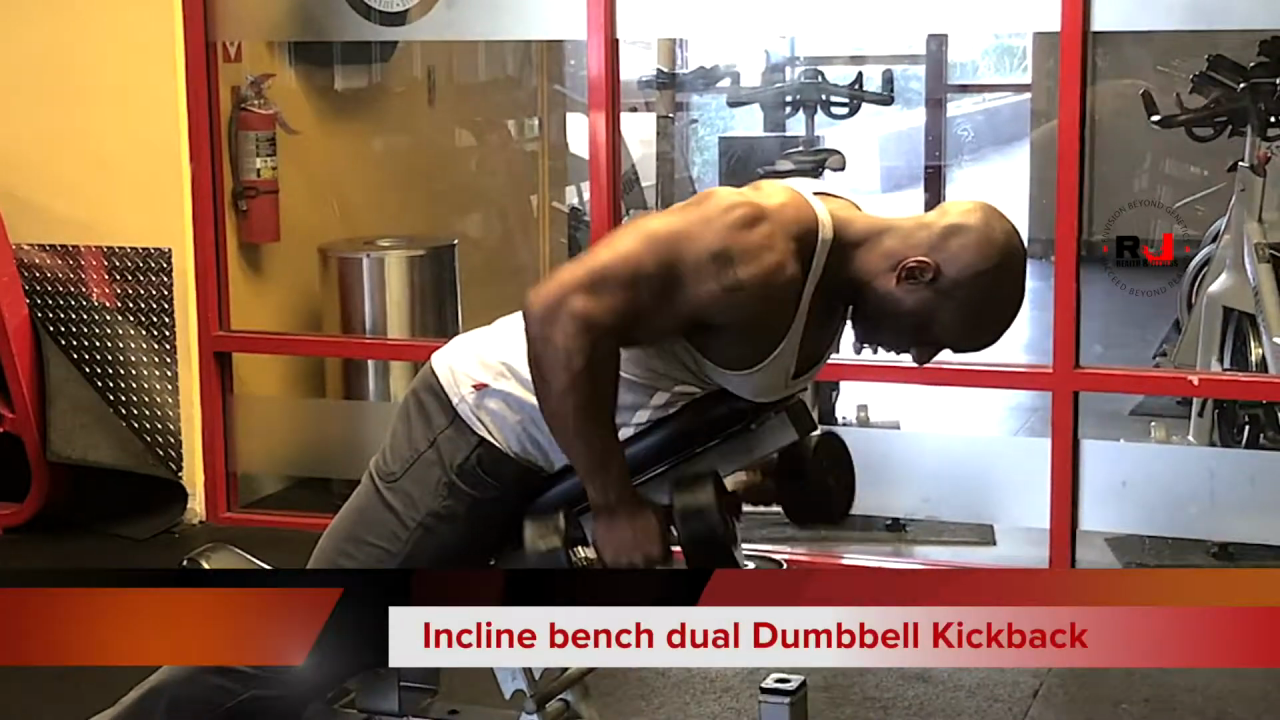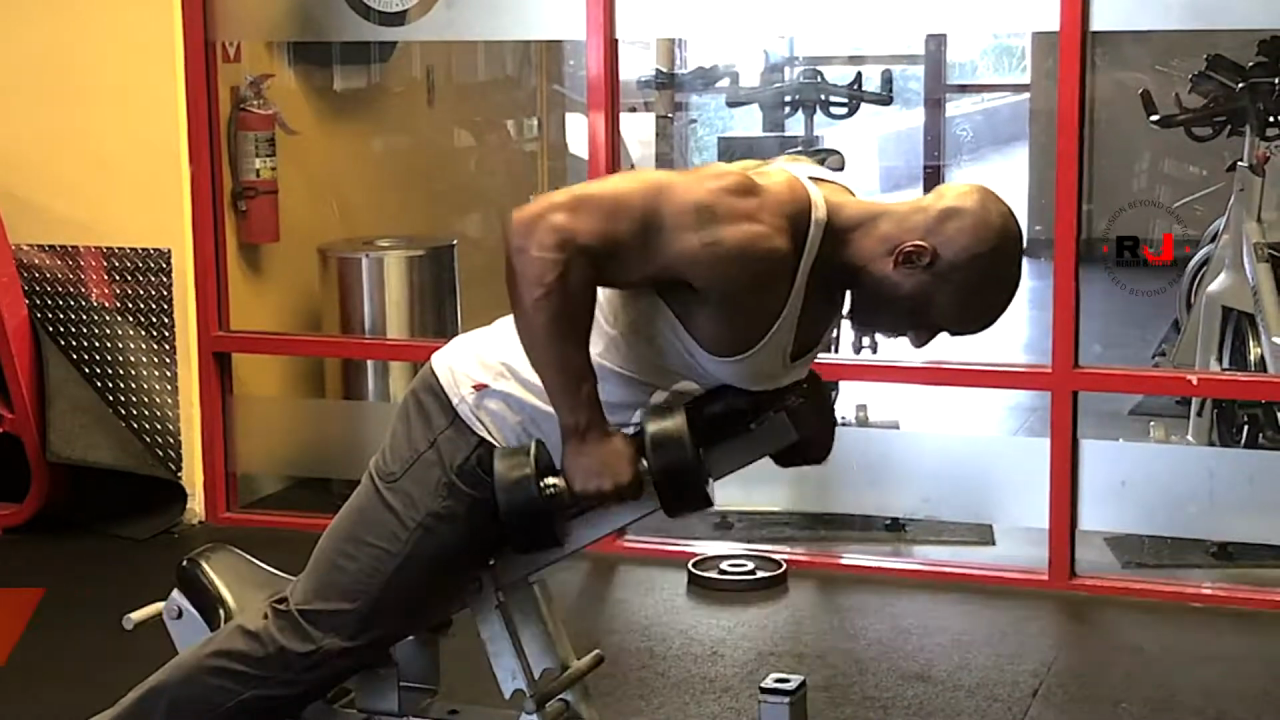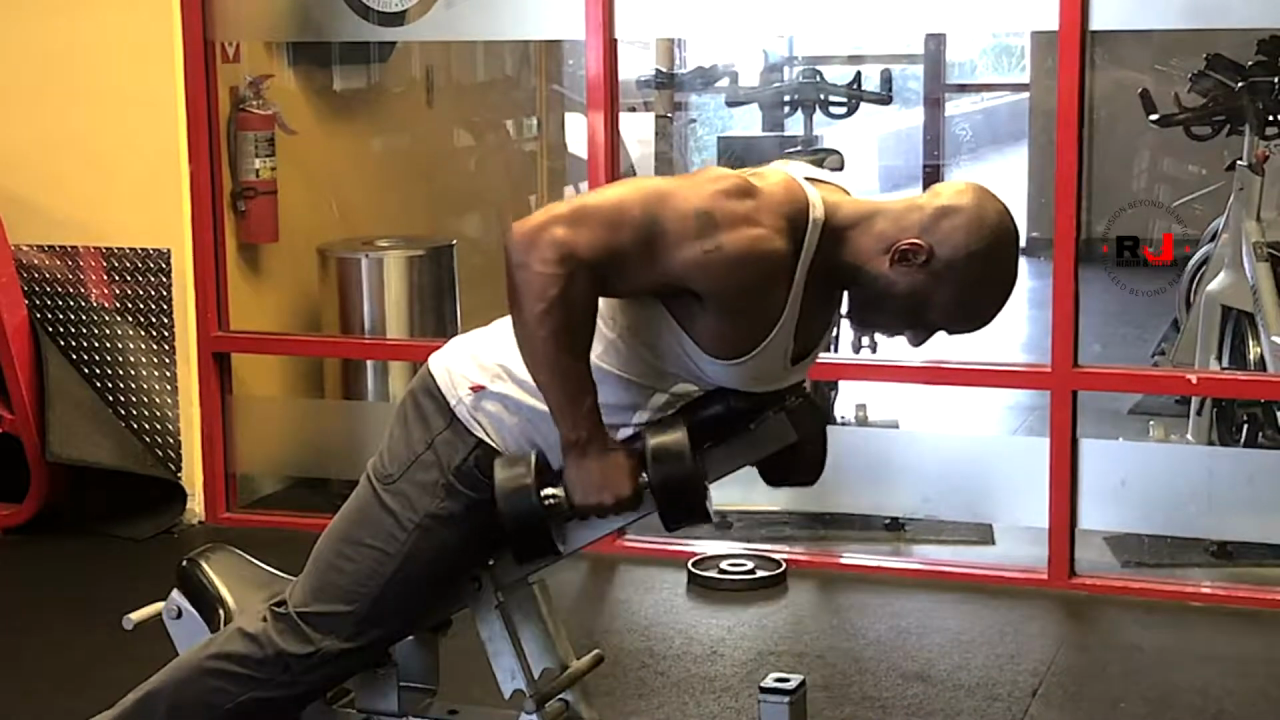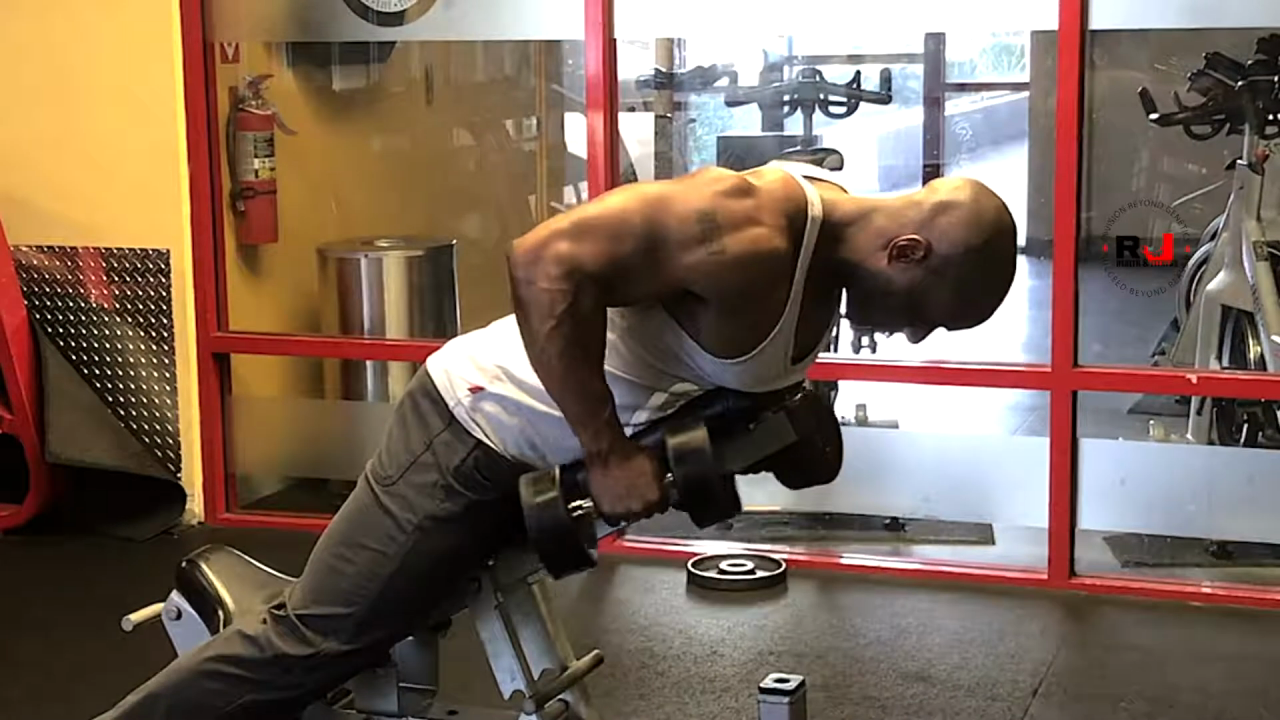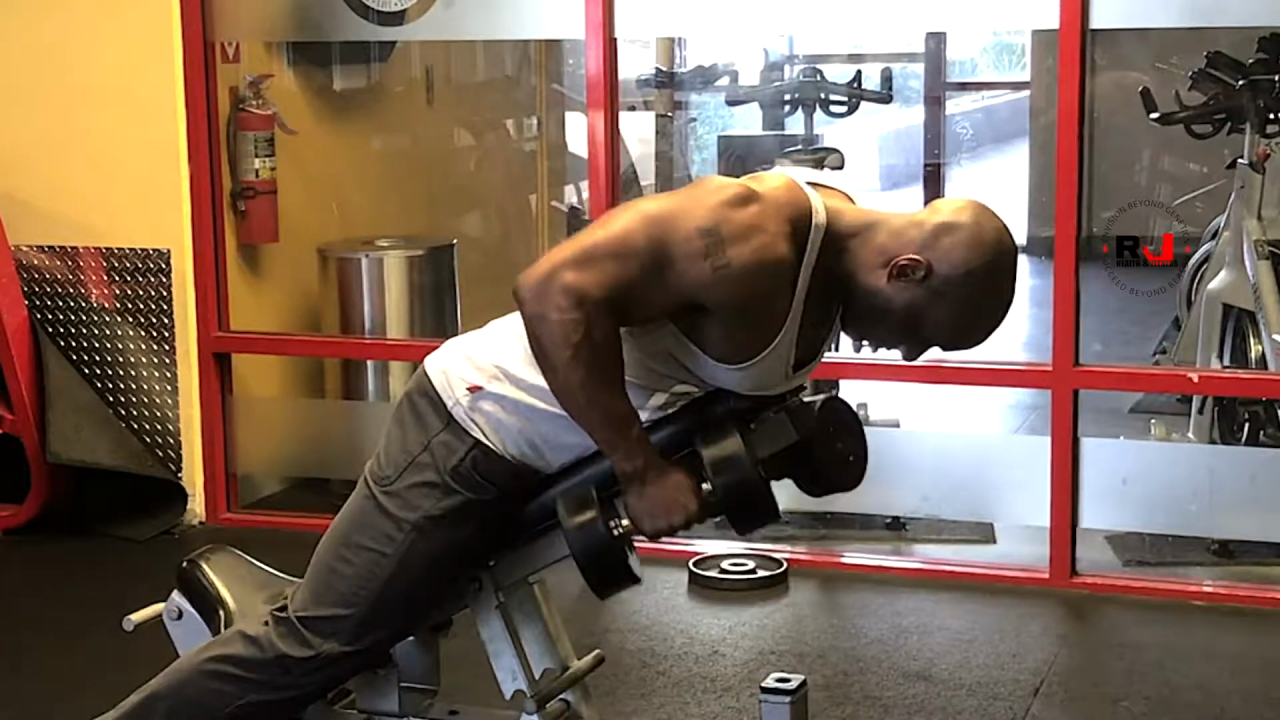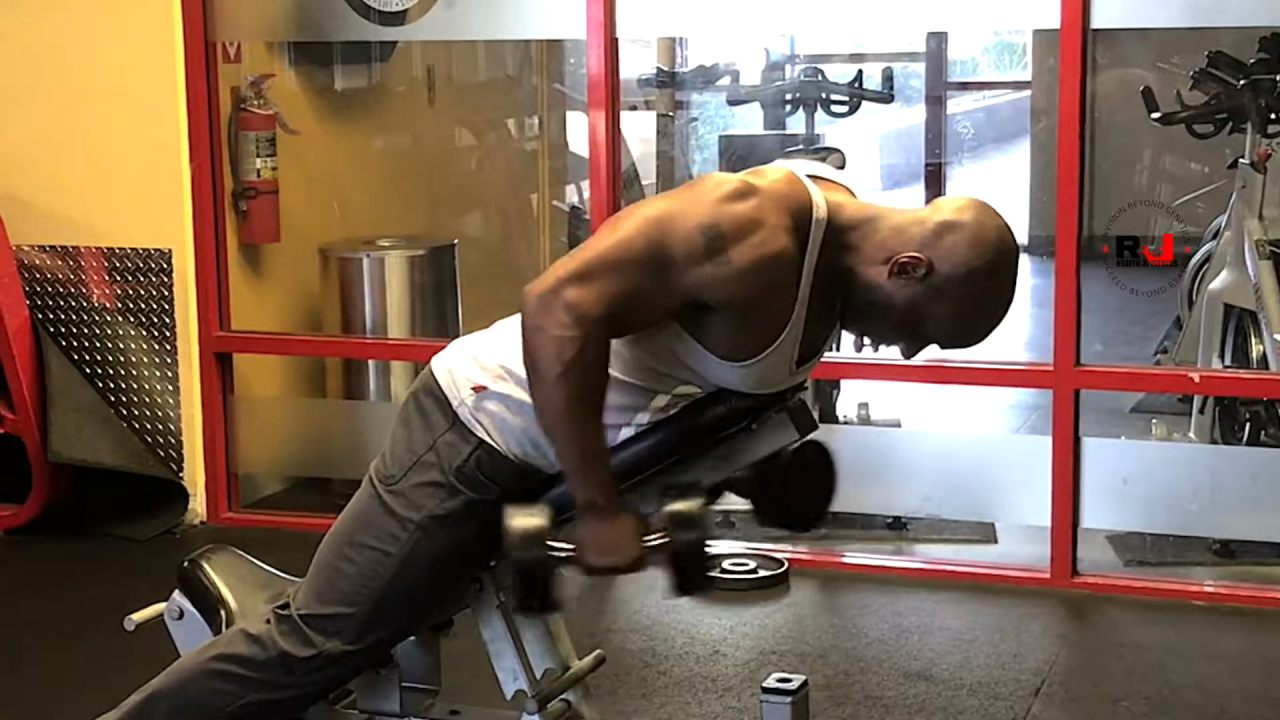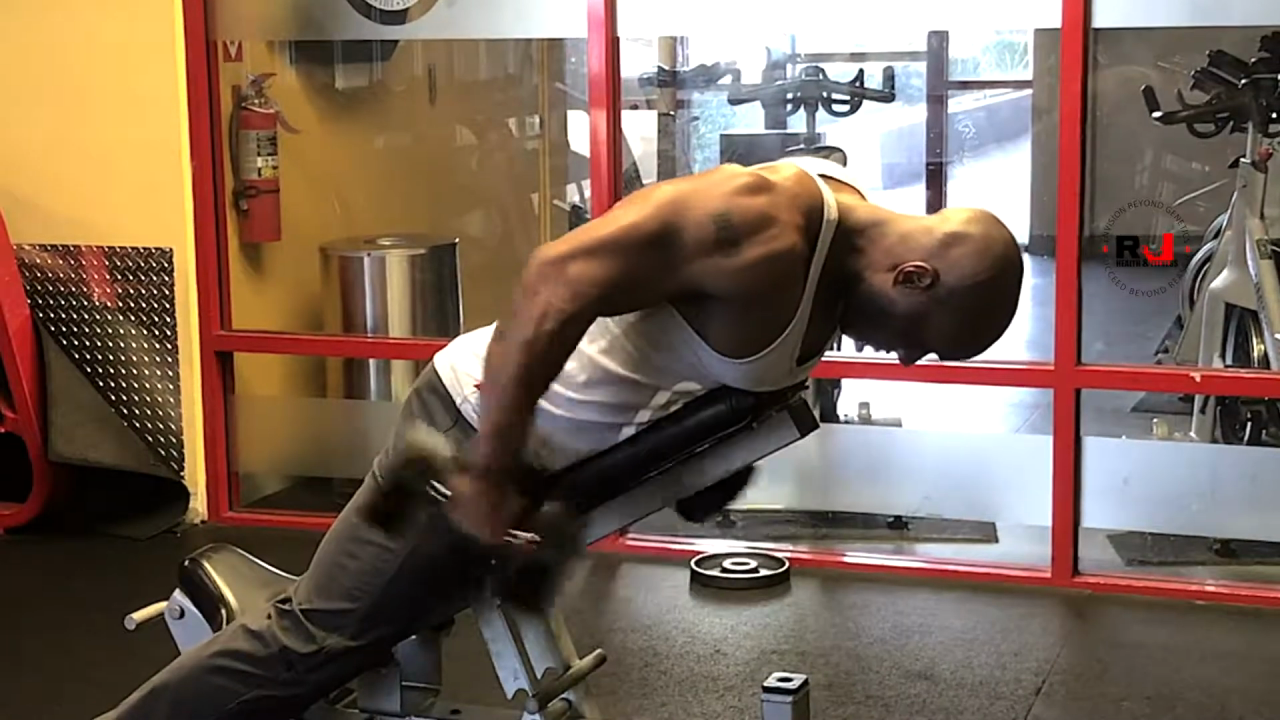
dt=0.2s
person 1, frame 1
left shoulder: (841, 256)
right shoulder: (760, 248)
right elbow: (564, 316)
right wrist: (614, 508)
left hip: (532, 444)
right hip: (489, 421)
person 1, frame 2
left shoulder: (836, 241)
right shoulder: (756, 228)
right elbow: (544, 230)
right wrist: (586, 432)
left hip: (533, 435)
right hip: (490, 422)
left knee: (385, 616)
right knee: (315, 635)
person 1, frame 3
left shoulder: (835, 237)
right shoulder: (750, 232)
right elbow: (545, 245)
right wrist: (585, 444)
left hip: (531, 441)
right hip: (488, 423)
right knee: (312, 637)
person 1, frame 4
left shoulder: (833, 240)
right shoulder: (750, 229)
right elbow: (548, 260)
right wrist: (609, 453)
left hip: (535, 445)
right hip: (485, 425)
right knee: (312, 640)
person 1, frame 5
left shoulder: (836, 244)
right shoulder: (754, 237)
right elbow: (556, 289)
right wrist: (642, 471)
left hip: (538, 450)
right hip: (481, 426)
left knee: (369, 622)
right knee: (314, 639)
person 1, frame 6
left shoulder: (841, 235)
right shoulder: (756, 233)
right elbow: (561, 305)
right wrist: (600, 505)
left hip: (539, 447)
right hip: (490, 425)
left knee: (380, 619)
right knee: (319, 639)
person 1, frame 7
left shoulder: (845, 242)
right shoulder: (768, 228)
right elbow: (561, 277)
right wrist: (489, 471)
left hip: (564, 442)
right hip: (494, 421)
left knee: (388, 618)
right knee: (319, 637)
